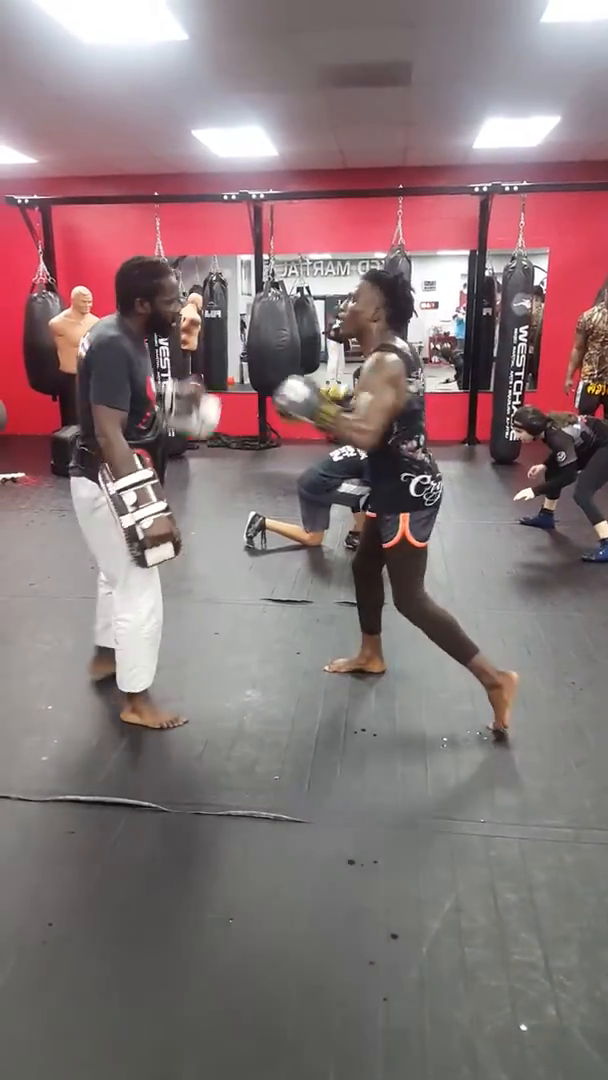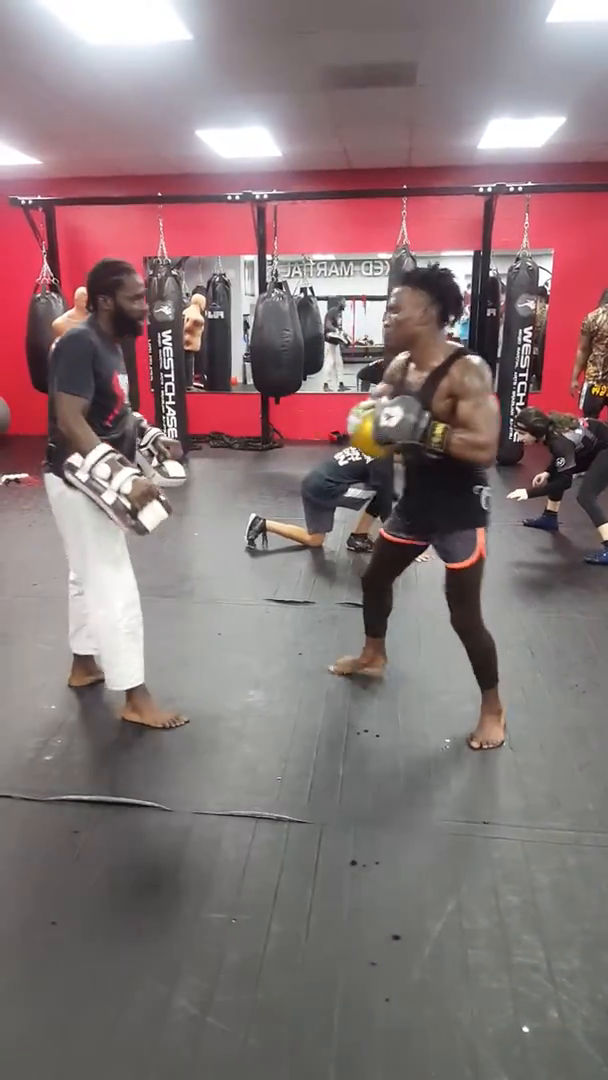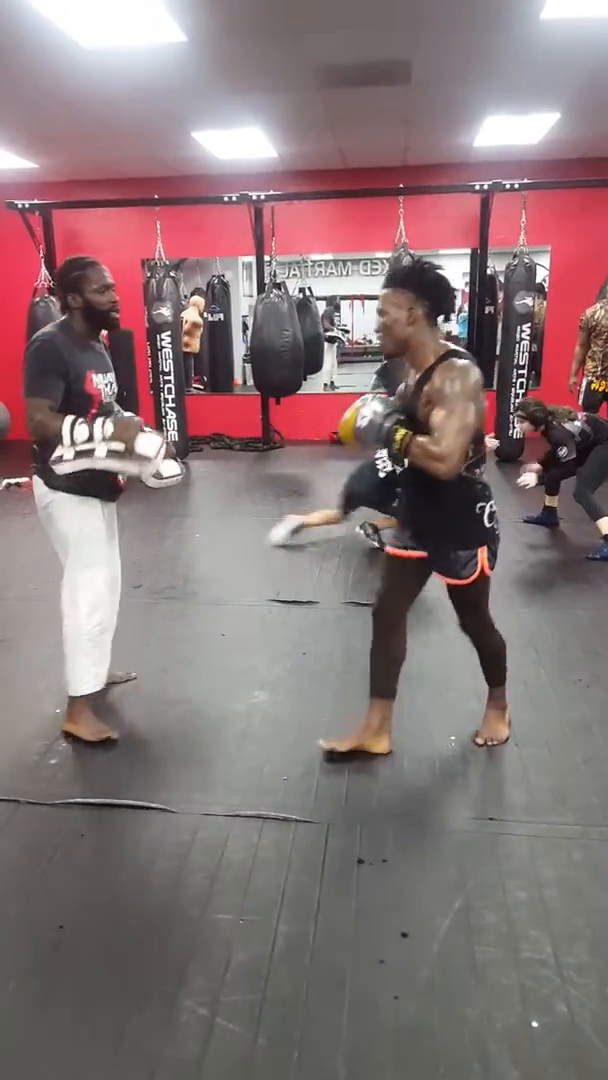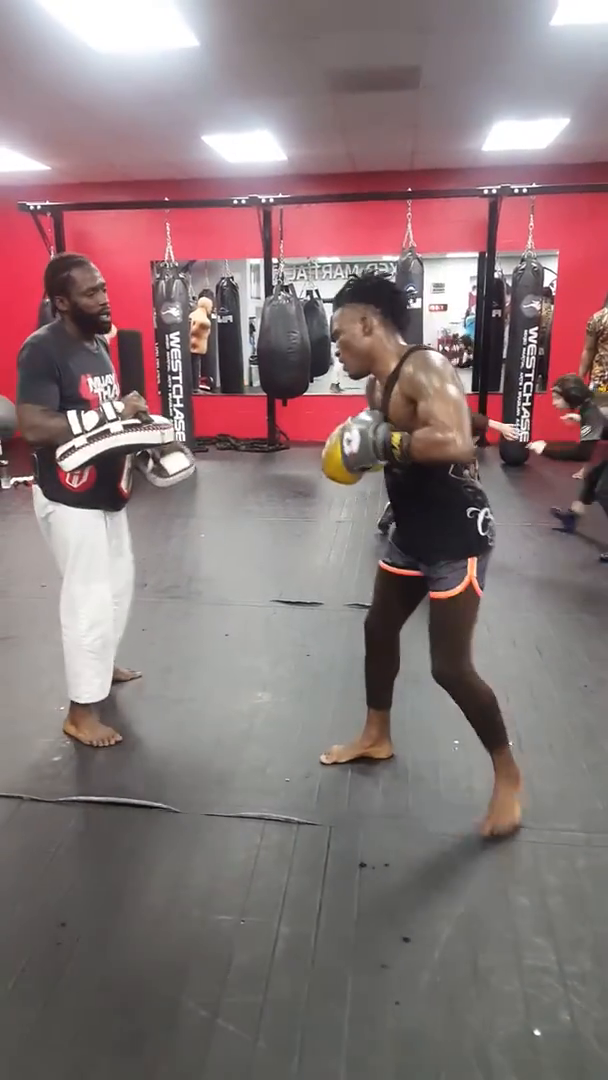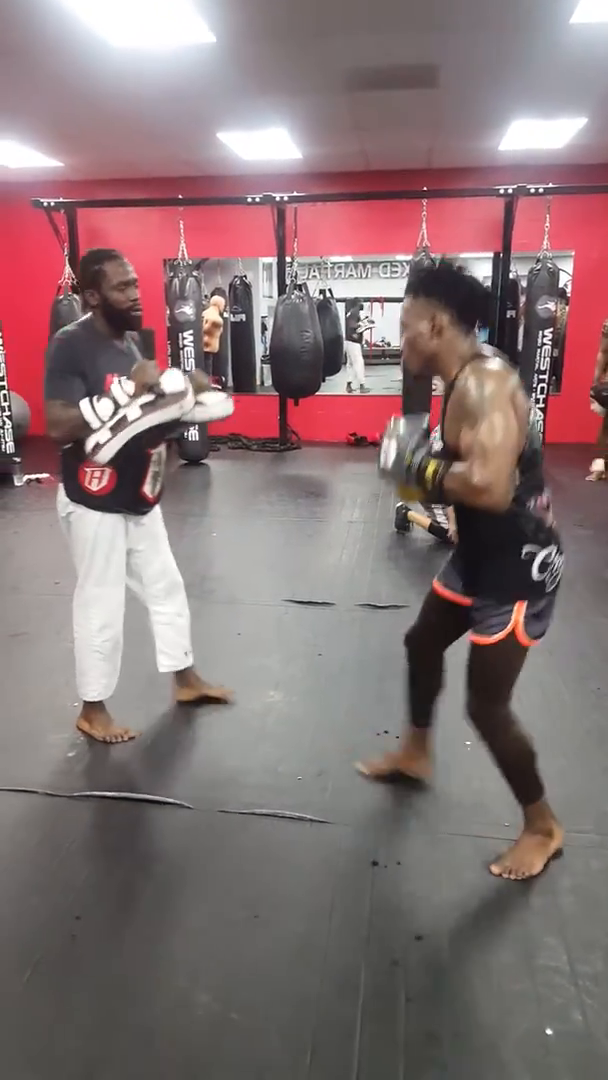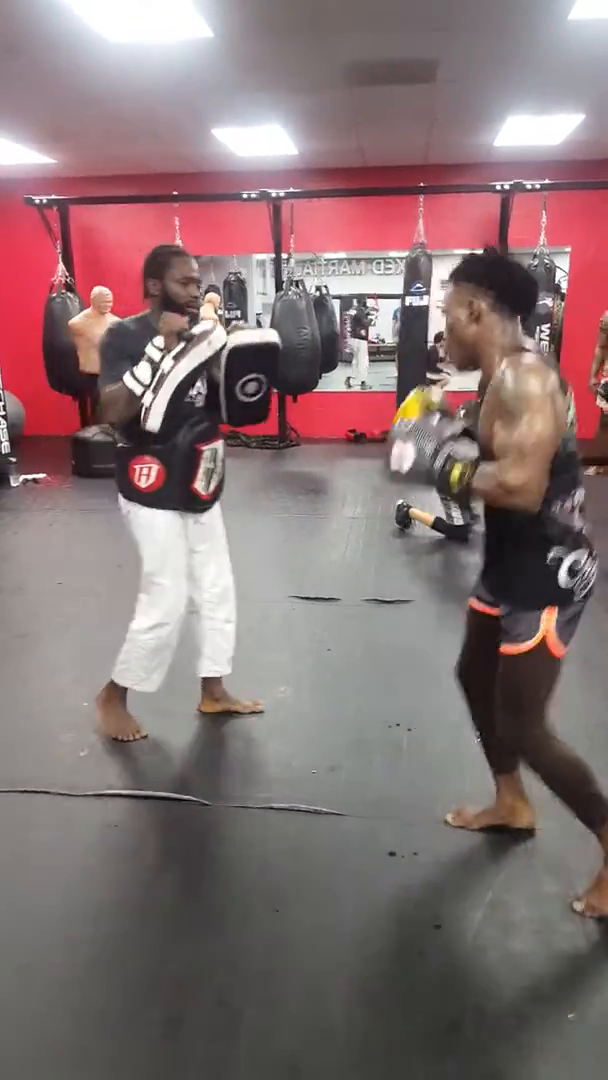
dt=0.4s
person 1, frame 1
left shoulder: (384, 364)
right shoulder: (396, 353)
left elbow: (363, 433)
left wrist: (312, 407)
right wrist: (327, 403)
left hip: (405, 490)
right hip: (402, 483)
left knee: (410, 598)
right knee: (365, 566)
left ankle: (494, 679)
right ankle: (370, 654)
person 1, frame 2
left shoulder: (469, 371)
right shoulder: (401, 366)
left elbow: (485, 449)
right elbow: (377, 410)
left wrist: (421, 429)
right wrist: (378, 421)
left hip: (459, 510)
right hip: (415, 502)
left knee: (465, 617)
right knee: (374, 578)
left ankle: (492, 708)
right ankle: (373, 655)
person 1, frame 3
left shoulder: (457, 374)
right shoulder: (415, 369)
left elbow: (445, 461)
left wrist: (389, 431)
right wrist: (380, 423)
left hip: (463, 522)
right hip: (418, 516)
left knee: (474, 622)
right knee: (387, 614)
left ankle: (497, 703)
right ankle: (376, 730)
person 1, frame 4
left shoulder: (425, 368)
right shoulder: (380, 382)
left elbow: (456, 444)
left wrist: (383, 441)
right wrist: (363, 448)
left hip: (458, 534)
right hip: (412, 531)
left knee: (451, 668)
right knee: (379, 627)
left ankle: (507, 770)
right ankle: (376, 736)
person 1, frame 5
left shoulder: (485, 383)
right shoulder: (465, 383)
left elbow: (492, 488)
left wrist: (420, 466)
right wrist: (421, 463)
left hip: (518, 567)
right hip: (478, 557)
left knee: (486, 707)
right knee: (421, 644)
left ankle: (543, 827)
right ankle: (414, 752)
person 1, frame 6
left shoulder: (521, 377)
right shoulder: (505, 375)
left elbow: (522, 488)
left wrist: (445, 469)
left hip: (546, 573)
right hip: (512, 563)
left knee: (524, 729)
right knee: (475, 675)
right ankle: (511, 802)
person 2, frame 1
left shoulder: (120, 333)
right shoulder: (114, 348)
right elbow: (108, 435)
left hip: (113, 481)
right hip: (108, 485)
left knee: (118, 576)
right knee: (139, 591)
left ankle: (106, 655)
right ankle: (135, 700)
person 2, frame 2
left shoulder: (106, 343)
right shoulder: (79, 345)
right elbow: (70, 423)
right hip: (78, 482)
left knee: (89, 575)
right knee: (113, 585)
left ankle: (83, 663)
right ankle: (136, 698)
person 2, frame 3
left shoulder: (95, 344)
right shoulder: (50, 346)
right elbow: (38, 421)
left wrist: (130, 433)
right wrist: (110, 435)
left hip: (95, 483)
right hip: (66, 487)
left knee: (104, 580)
right knee: (87, 590)
left ankle: (91, 667)
right ankle: (78, 708)
person 2, frame 4
left shoulder: (97, 343)
right shoulder: (42, 350)
right elbow: (35, 428)
right wrist: (114, 414)
left hip: (106, 491)
right hip: (69, 499)
left knee: (118, 585)
right knee: (88, 600)
left ankle: (100, 665)
right ankle: (81, 711)
person 2, frame 5
left shoulder: (128, 341)
right shoulder: (71, 346)
right elbow: (58, 425)
right wrist: (130, 393)
left hip: (139, 493)
right hip: (95, 500)
left knee: (165, 585)
right knee: (101, 603)
left ankle: (185, 678)
right ankle: (93, 709)
person 2, frame 6
left shoulder: (194, 336)
right shoulder: (125, 336)
left elbow: (221, 410)
right elbow: (114, 410)
right wrist: (161, 349)
left hip: (199, 488)
right hip: (152, 493)
left knee: (216, 590)
right knee: (164, 602)
left ankle: (213, 690)
right ankle: (114, 695)
